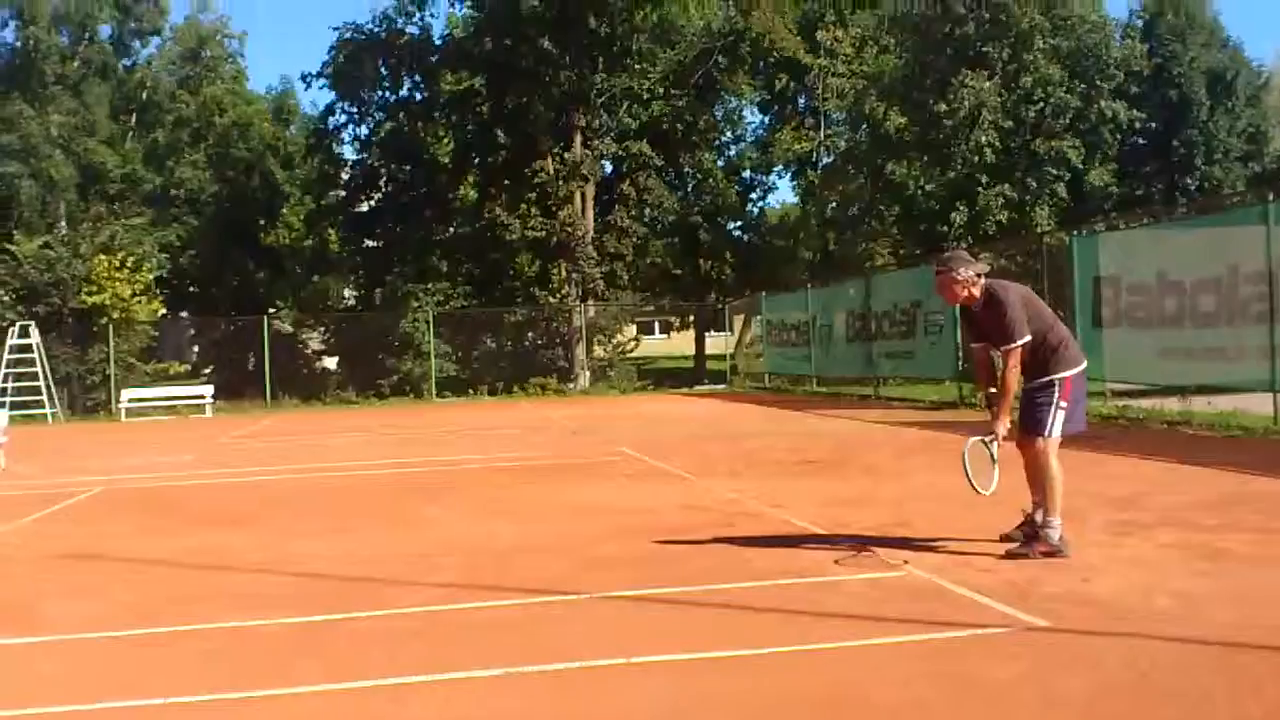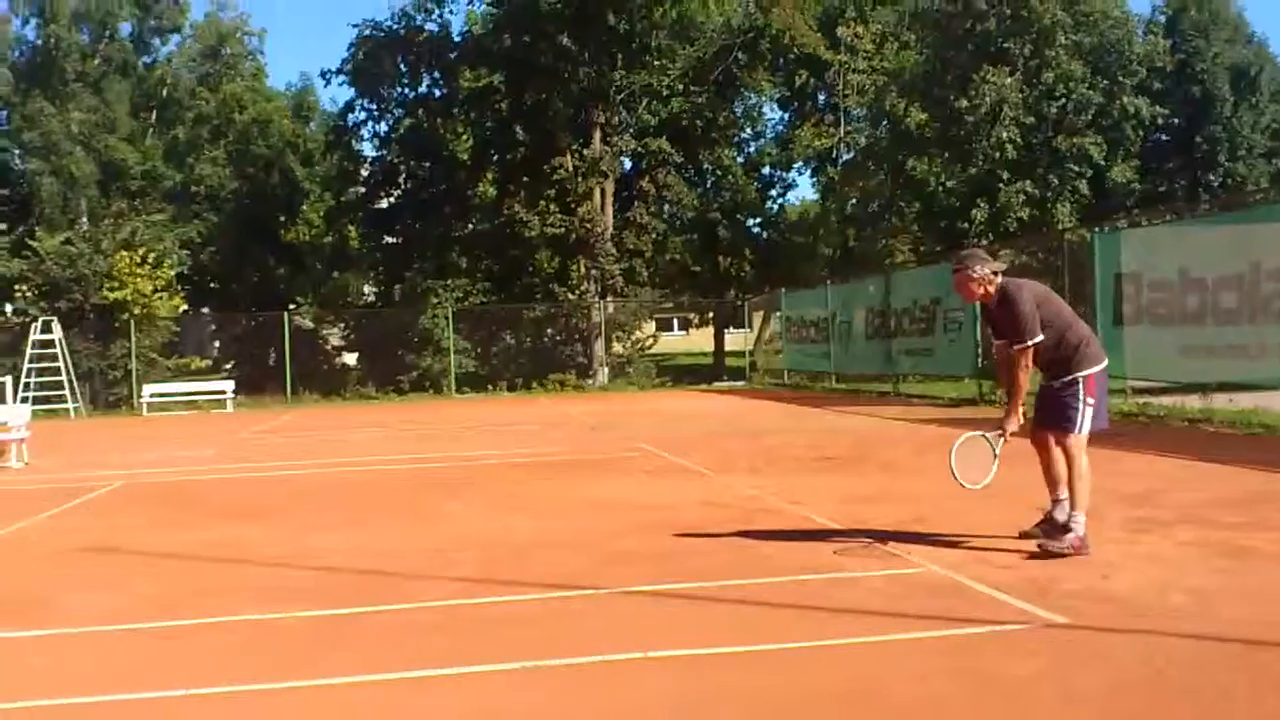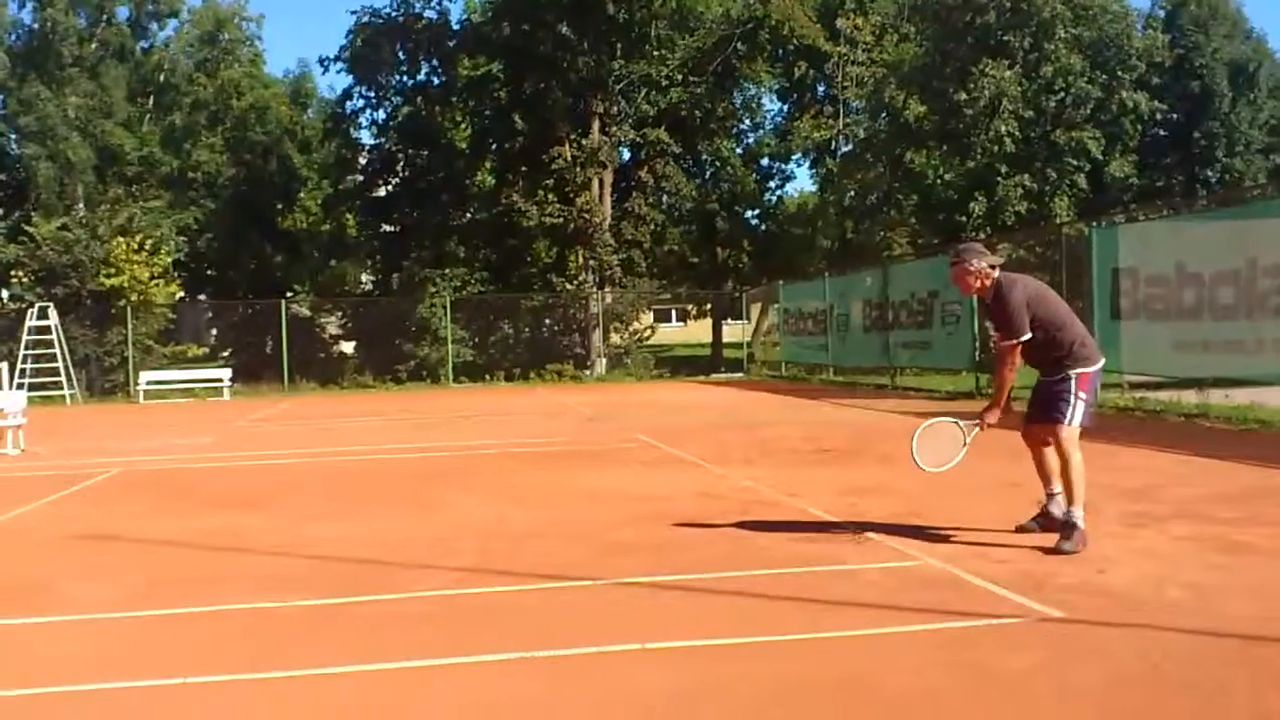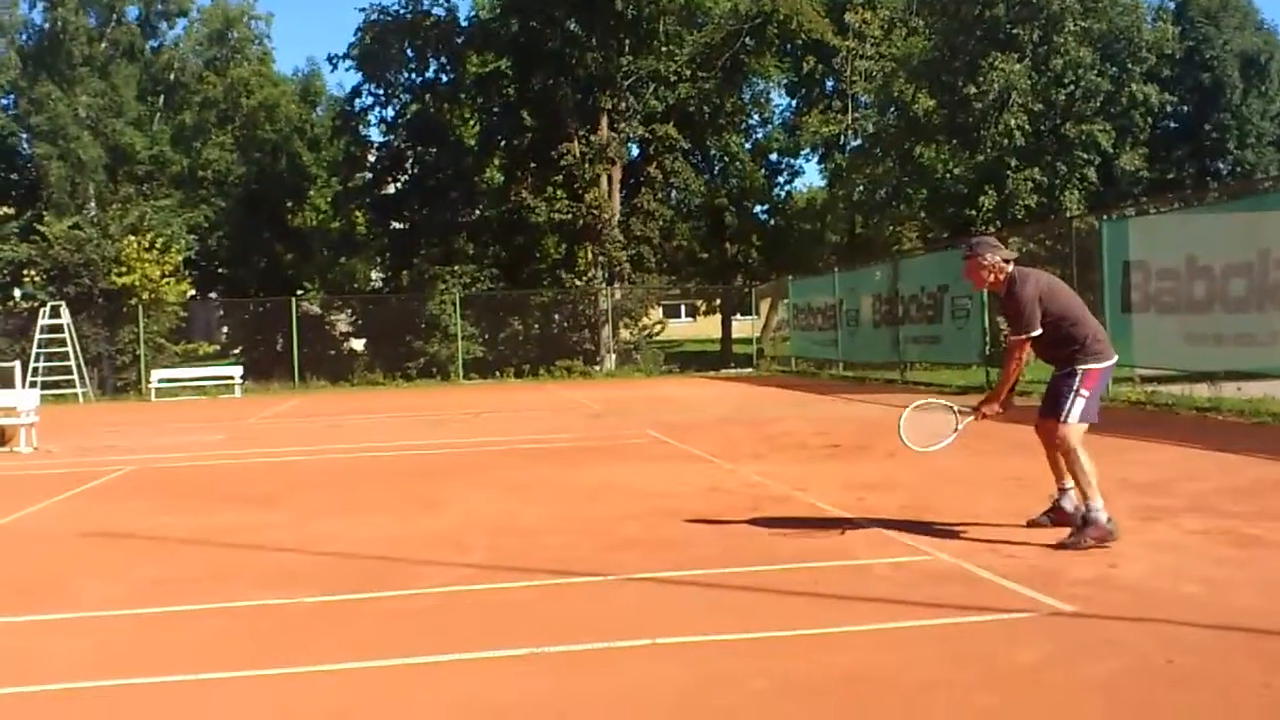
dt=0.2s
person 1, frame 1
left shoulder: (1004, 299)
right shoulder: (969, 310)
left elbow: (1012, 365)
right elbow: (982, 359)
left wrist: (1002, 416)
right wrist: (992, 403)
left hip: (1060, 370)
right hip: (1037, 373)
left knee: (1043, 448)
right knee: (1027, 446)
left ankle: (1052, 537)
right ankle: (1038, 520)
person 1, frame 2
left shoulder: (1018, 298)
right shoulder: (991, 306)
left elbow: (1024, 363)
right elbow: (1005, 356)
left wrist: (1013, 413)
right wrist: (1012, 404)
left hip: (1082, 368)
right hip: (1056, 371)
left knee: (1072, 444)
right knee: (1043, 440)
left ankle: (1076, 532)
right ankle: (1058, 516)
person 1, frame 3
left shoulder: (1011, 294)
right shoulder: (992, 297)
left elbow: (1012, 359)
right elbow: (1002, 351)
left wrist: (995, 406)
right wrist: (1002, 401)
left hip: (1077, 365)
right hip: (1052, 367)
left knee: (1063, 438)
right knee: (1034, 434)
left ankle: (1076, 524)
right ankle: (1055, 510)
person 1, frame 4
left shoulder: (1023, 290)
right shoulder: (1009, 289)
left elbow: (1018, 355)
right elbow: (1015, 349)
left wrist: (995, 398)
right wrist: (1006, 392)
left hip: (1089, 359)
right hip: (1070, 361)
left knee: (1065, 436)
right knee: (1046, 429)
left ankle: (1098, 520)
right ankle: (1067, 504)
